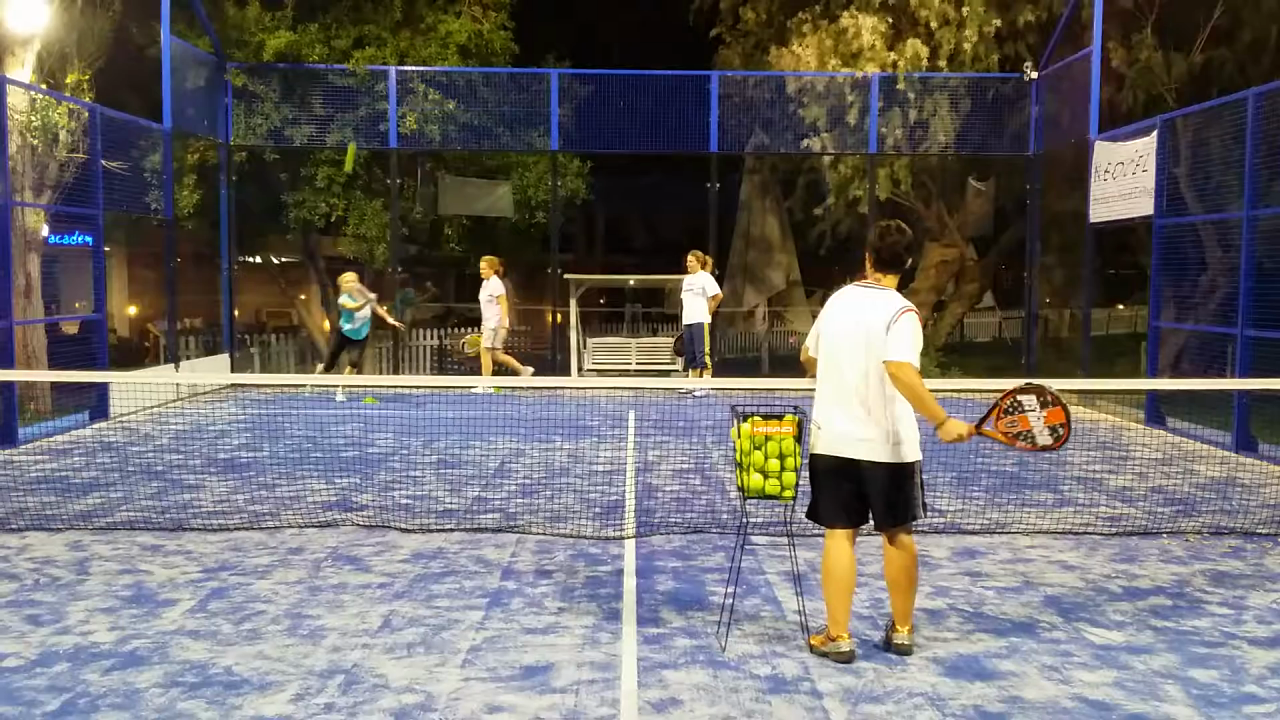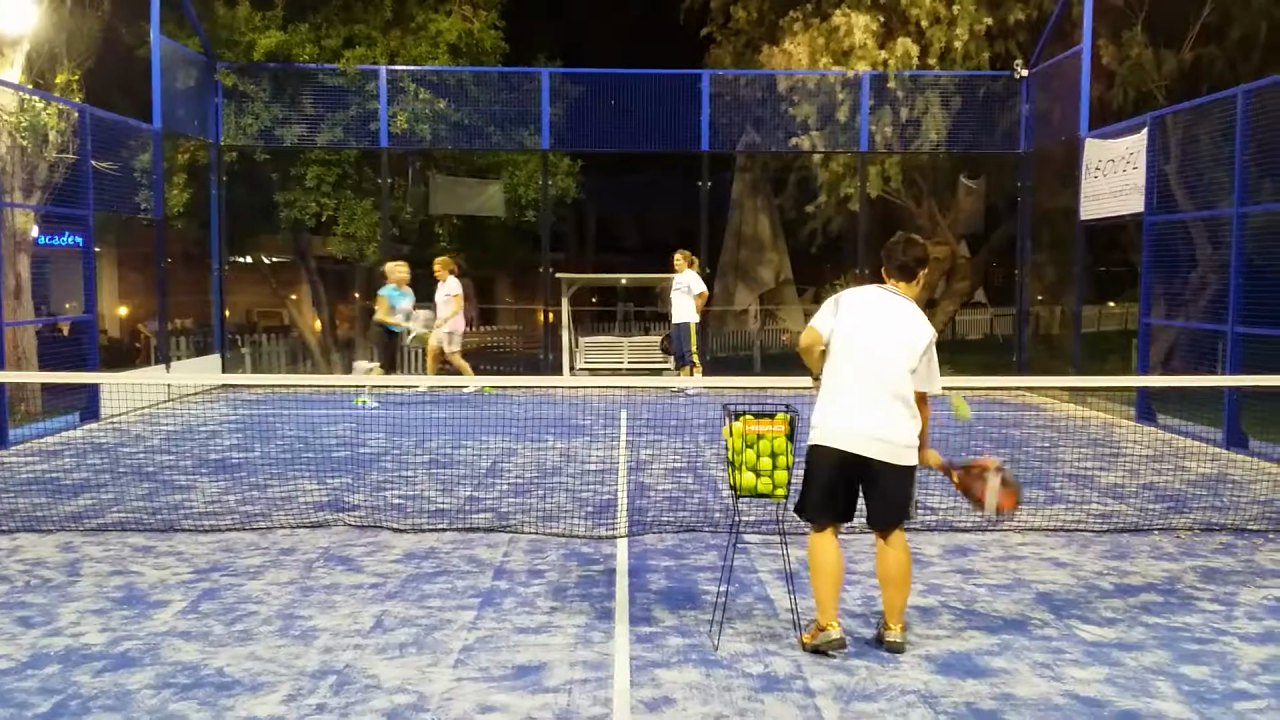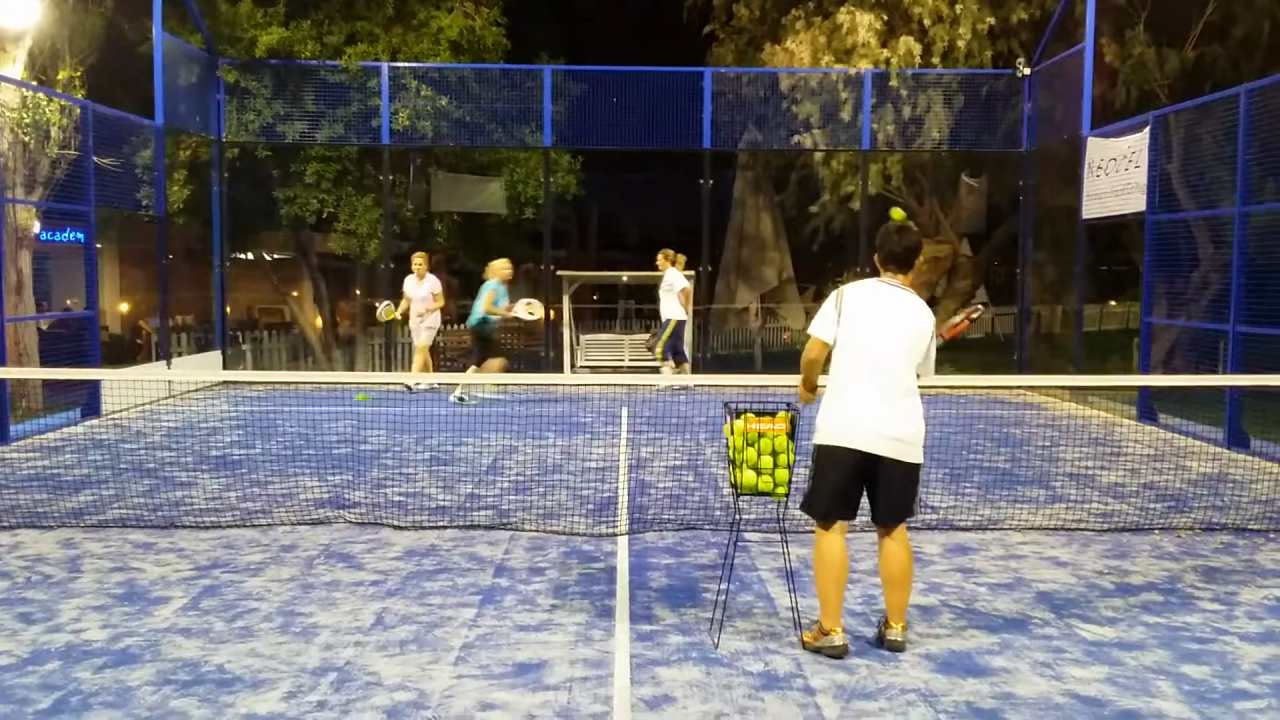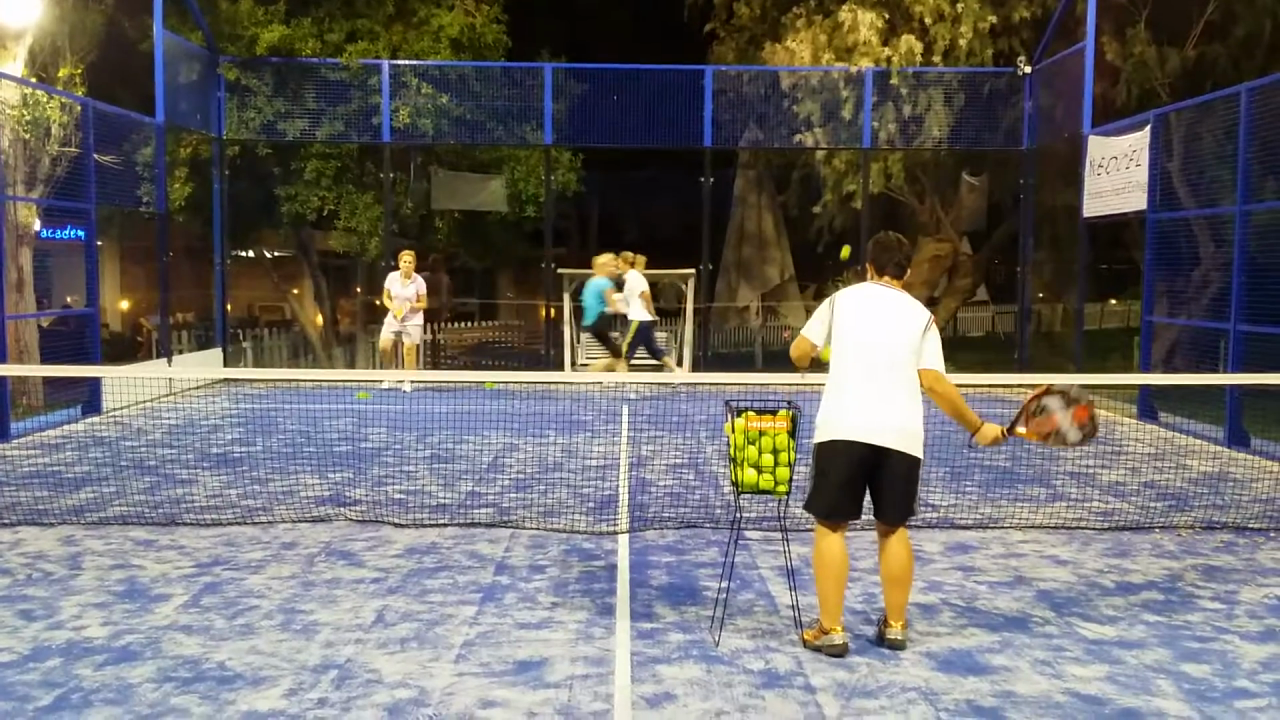
dt=0.4s
person 1, frame 1
left shoulder: (837, 299)
right shoulder: (901, 312)
left elbow: (808, 357)
right elbow: (900, 372)
right wrist: (942, 421)
left hip: (831, 440)
right hip: (887, 445)
left knee: (839, 535)
right knee: (897, 535)
left ankle: (838, 636)
right ankle: (902, 630)
person 1, frame 2
left shoulder: (847, 298)
right shoulder: (921, 327)
left elbow: (809, 342)
right elbow: (919, 401)
left wrist: (822, 372)
right wrist: (924, 446)
left hip: (834, 435)
right hip: (892, 444)
left knee: (824, 528)
right knee: (890, 533)
left ankle: (828, 626)
right ankle: (893, 628)
person 1, frame 3
left shoulder: (846, 295)
right shoulder: (924, 315)
left elbow: (812, 355)
left wrist: (807, 387)
left hip: (842, 431)
right hip: (900, 438)
left knee: (830, 527)
right knee: (892, 531)
left ankle: (830, 631)
right ankle: (895, 627)
person 1, frame 4
left shoulder: (842, 298)
right shoulder: (920, 315)
left elbow: (799, 351)
right elbow: (934, 383)
left wrist: (808, 360)
right wrist: (977, 427)
left hip: (843, 428)
right hip: (900, 435)
left knee: (830, 527)
right knee: (892, 529)
left ankle: (830, 630)
right ankle: (894, 626)
